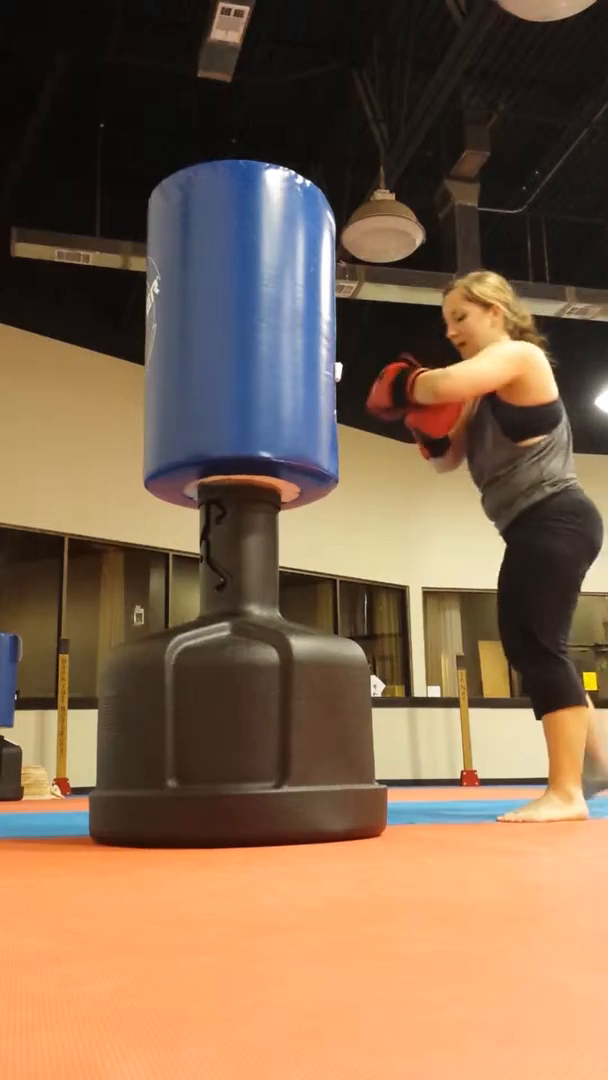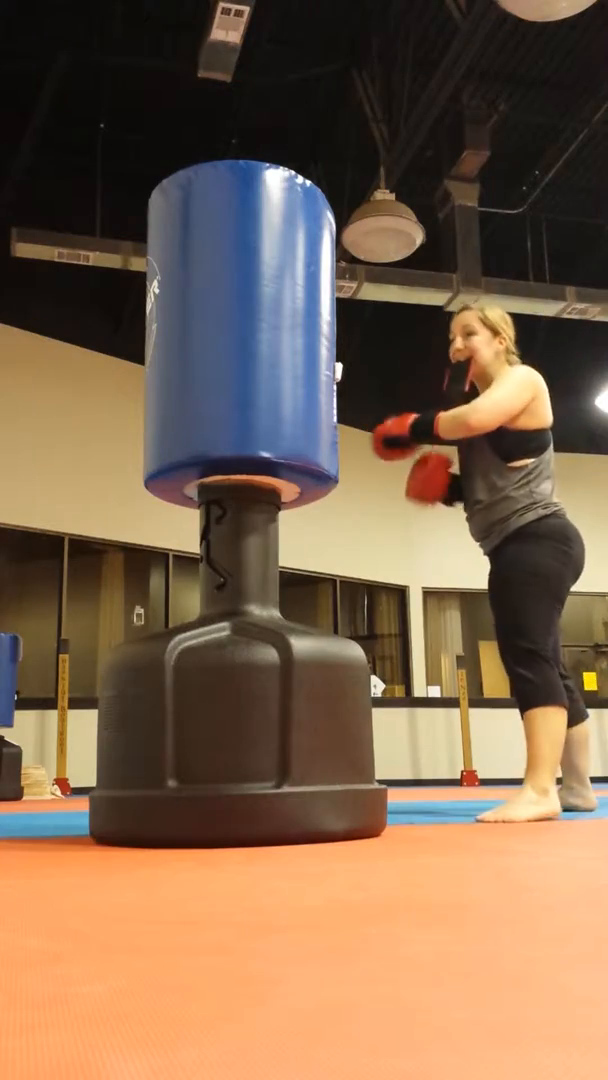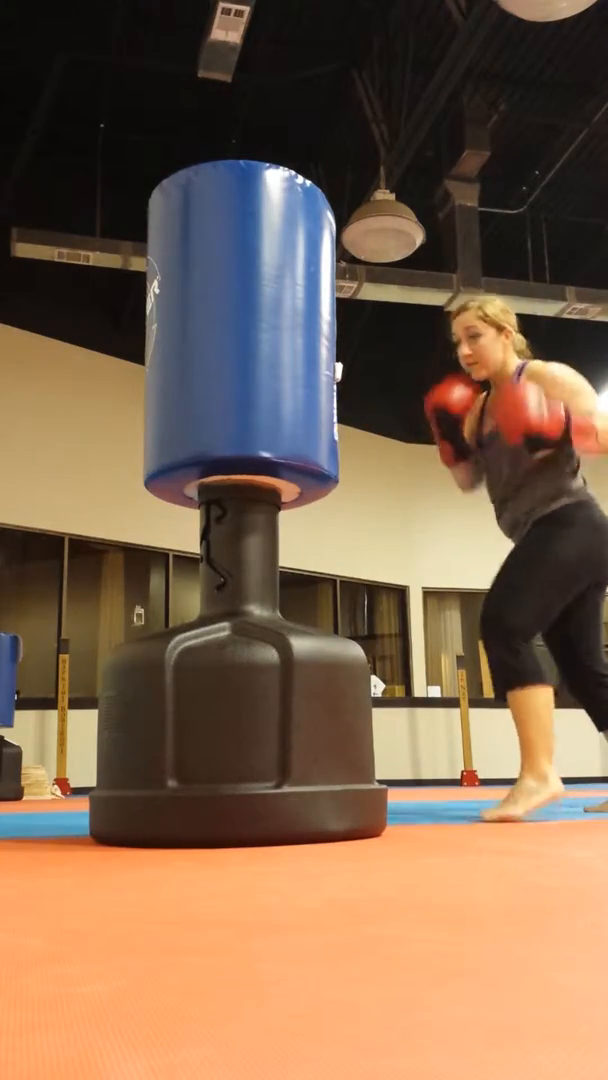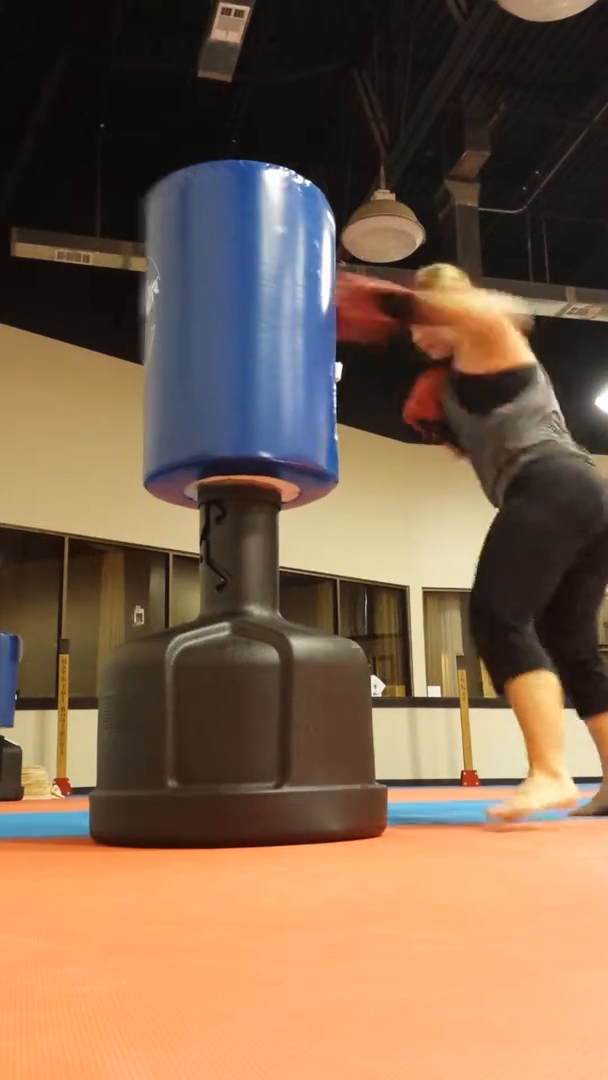
dt=0.7s
person 1, frame 1
left shoulder: (517, 355)
right shoulder: (485, 390)
left elbow: (445, 385)
right elbow: (448, 459)
left wrist: (399, 386)
right wrist: (428, 425)
left hip: (552, 523)
right hip: (538, 530)
left knee: (539, 648)
right knee: (528, 646)
person 1, frame 2
left shoulder: (521, 379)
right shoulder: (481, 399)
left elbow: (472, 419)
right elbow: (483, 482)
left wrist: (413, 430)
right wrist: (444, 484)
left hip: (538, 541)
right hip: (513, 549)
left knee: (527, 654)
right knee: (545, 664)
left ankle: (538, 790)
right ankle: (576, 786)
person 1, frame 3
left shoulder: (548, 377)
right shoulder: (480, 405)
right elbow: (467, 477)
left wrist: (554, 422)
right wrist: (450, 433)
right hip: (546, 539)
left knee: (503, 628)
left ankle: (538, 773)
person 1, frame 4
left shoulder: (485, 334)
right shoulder: (460, 370)
left elbow: (501, 312)
left wrist: (400, 302)
right wrist: (445, 426)
left hip: (549, 491)
left knee: (496, 619)
left ankle: (550, 778)
